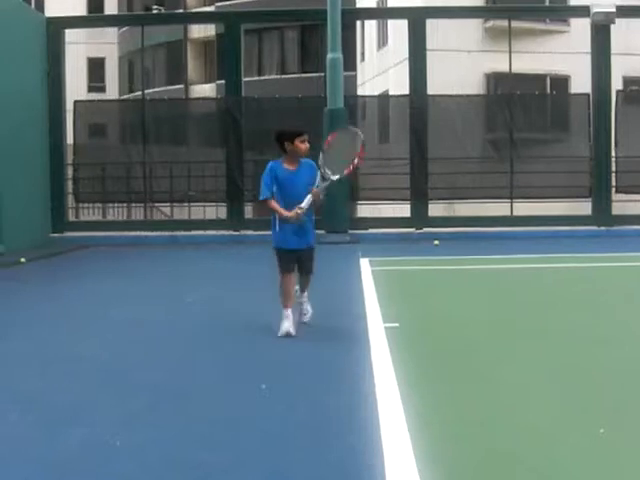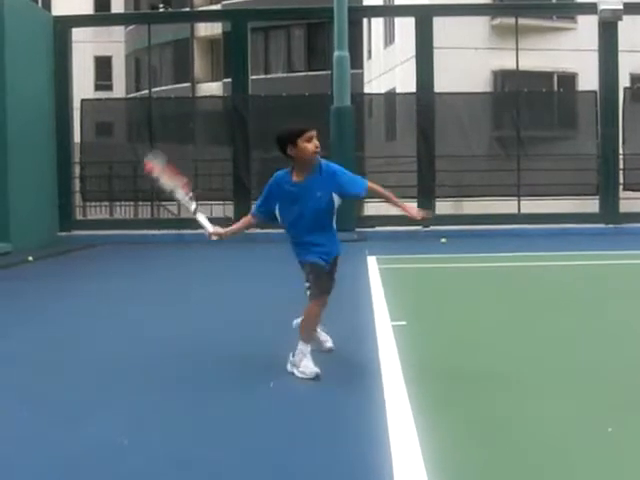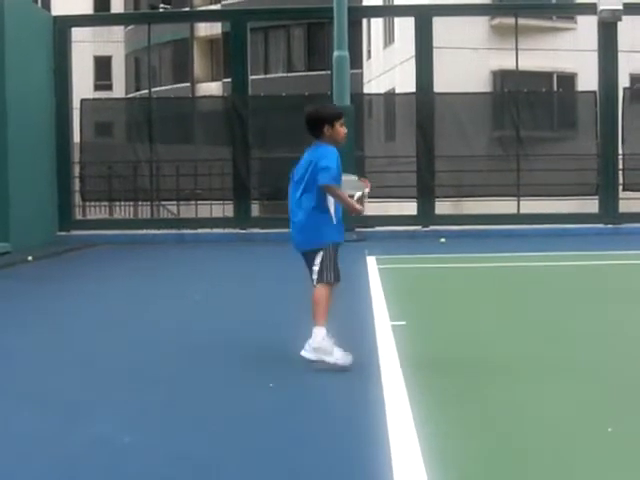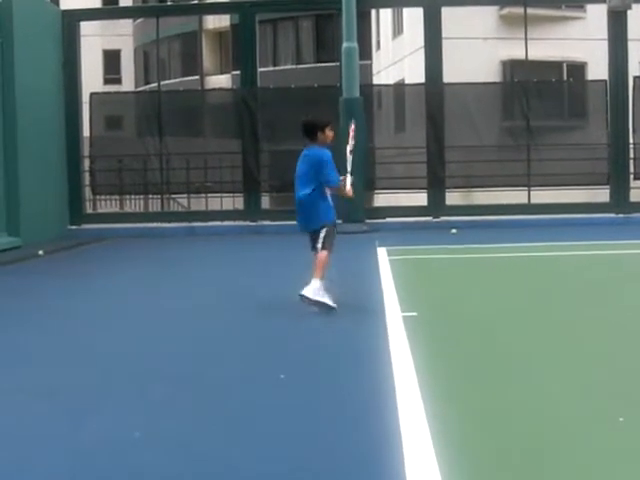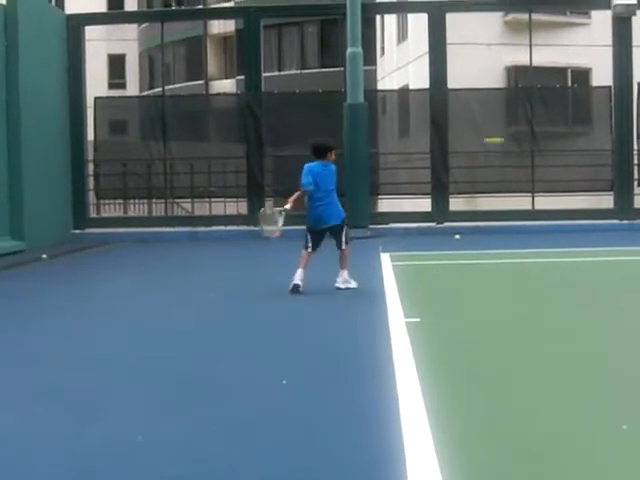
dt=1s
person 1, frame 1
left shoulder: (310, 166)
right shoulder: (273, 169)
left elbow: (317, 196)
right elbow: (267, 198)
left wrist: (316, 195)
right wrist: (285, 214)
left hip: (305, 229)
right hip: (283, 231)
left knee: (306, 272)
right knee: (287, 272)
left ankle: (301, 294)
right ankle: (287, 318)
person 1, frame 2
left shoulder: (329, 171)
right shoulder: (279, 182)
left elbow: (366, 186)
right elbow: (259, 214)
left wrist: (403, 206)
right wrist: (229, 230)
left hip: (329, 246)
right hip: (308, 250)
left knee: (321, 296)
right knee: (319, 295)
left ankle: (308, 325)
right ankle: (301, 354)
person 1, frame 3
left shoulder: (309, 155)
right shoulder: (328, 153)
left elbow: (299, 191)
right elbow: (327, 185)
right wrist: (352, 205)
left hip: (304, 227)
right hip: (321, 228)
left knee: (325, 280)
right knee: (325, 281)
left ankle: (319, 335)
right ankle: (319, 340)
person 1, frame 4
left shoulder: (305, 155)
right shoulder: (323, 154)
right elbow: (331, 184)
left wrist: (338, 180)
right wrist: (345, 191)
left hip: (306, 210)
right hip: (321, 210)
left knee: (319, 247)
right knee: (324, 248)
left ankle: (316, 286)
right ankle: (314, 288)
person 1, frame 5
left shoulder: (308, 168)
right shoulder: (332, 169)
left elbow: (307, 188)
left wrist: (293, 199)
right wrist: (297, 196)
left hip: (315, 217)
right hip: (335, 214)
left knee: (308, 249)
right knee: (344, 246)
left ankle: (298, 278)
right ankle: (343, 279)
